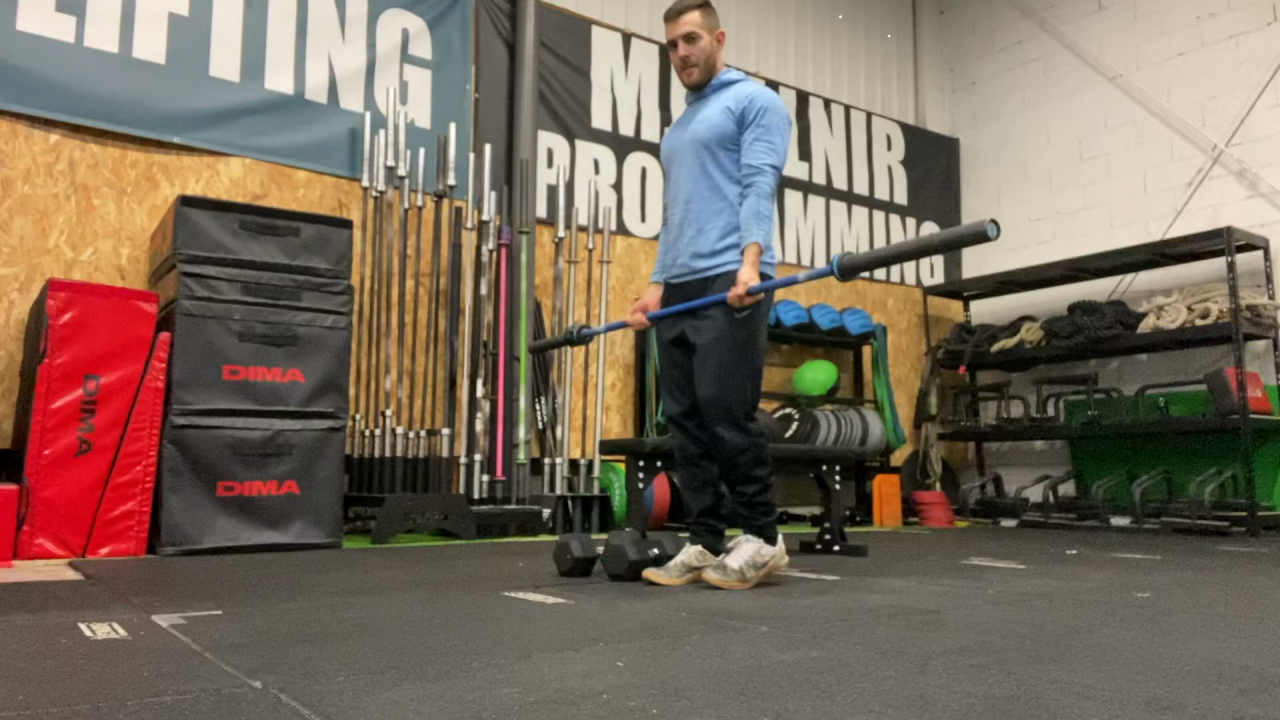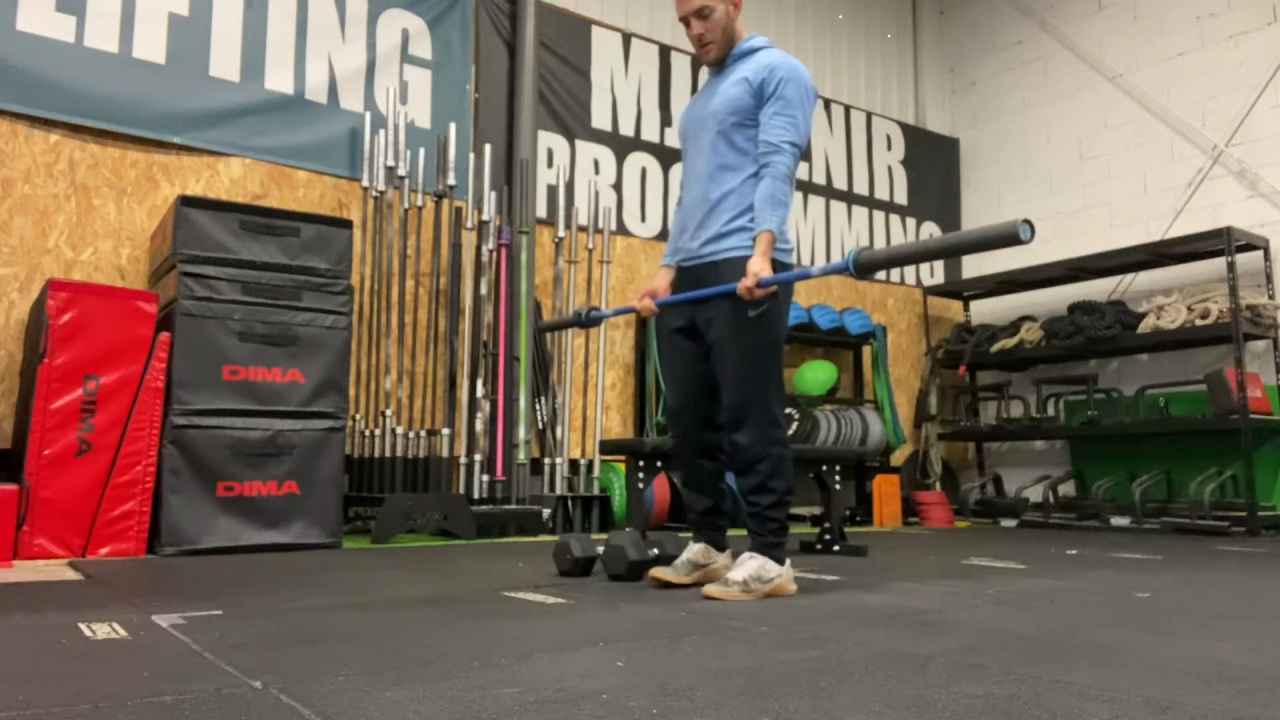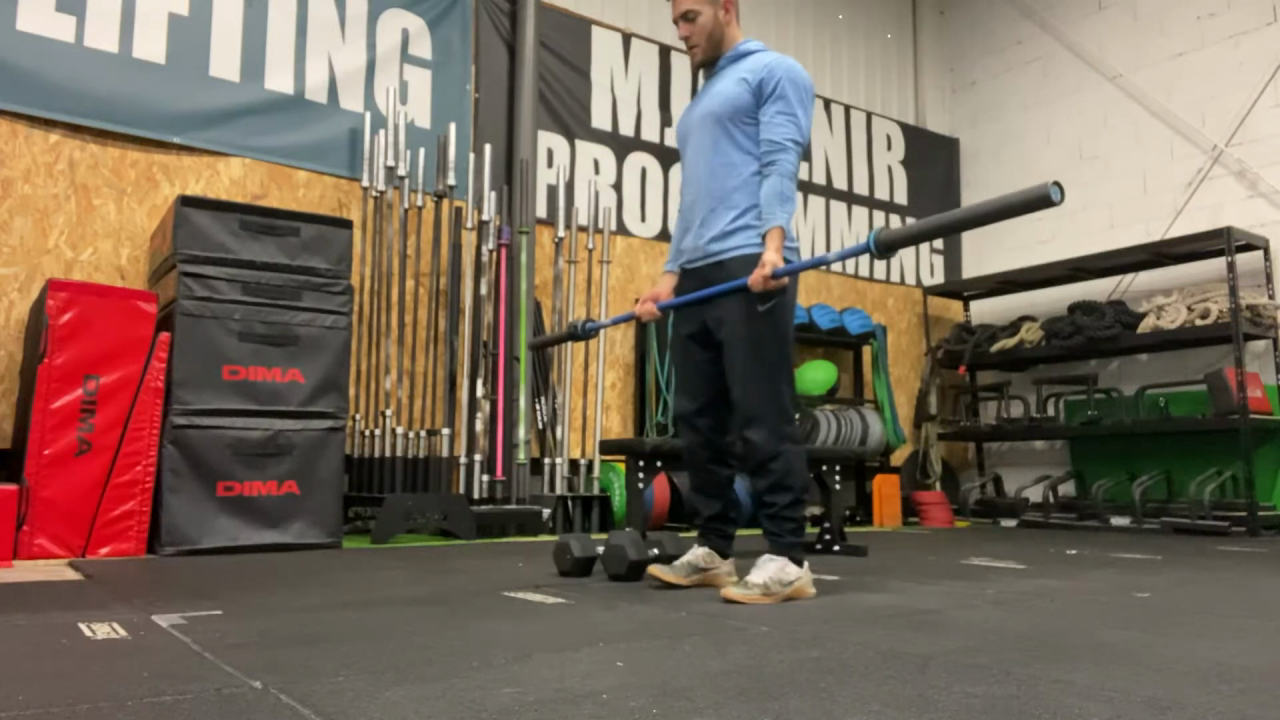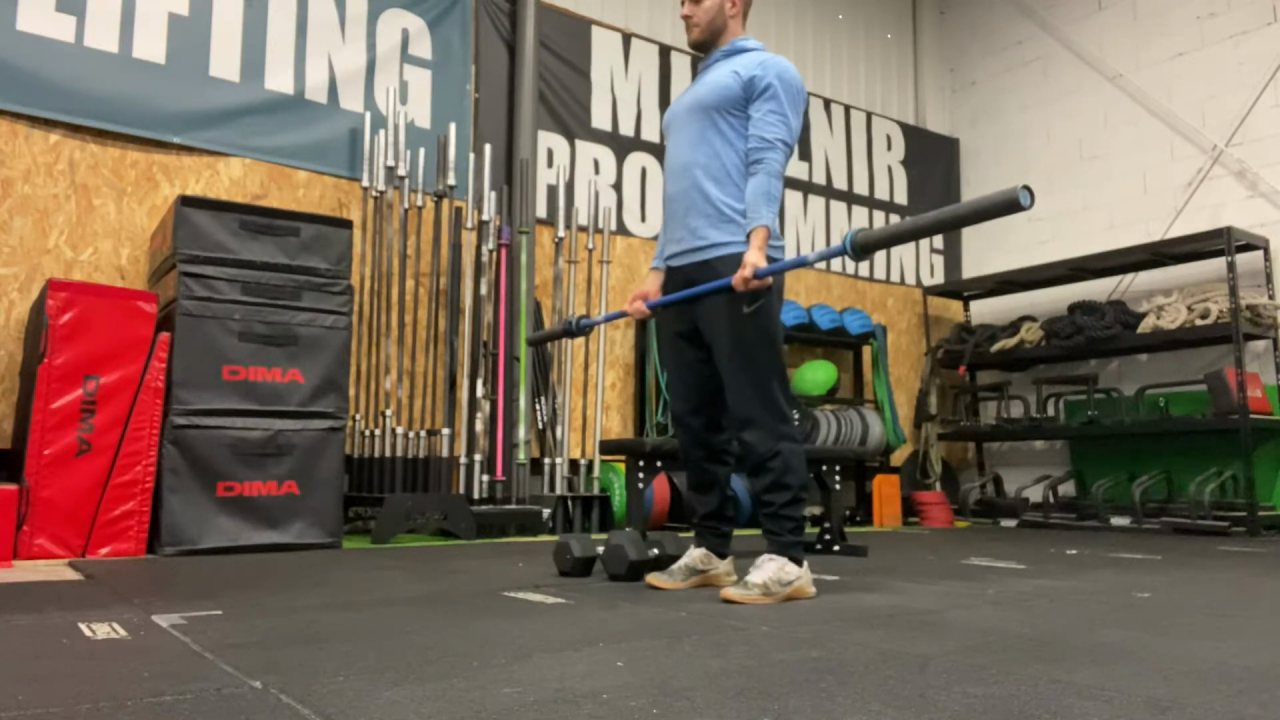
dt=1s
person 1, frame 1
left shoulder: (755, 102)
right shoulder: (677, 130)
left elbow: (760, 187)
left wrist: (750, 261)
right wrist: (656, 285)
left hip: (729, 281)
right hip: (680, 291)
left knee: (725, 409)
right knee: (687, 422)
left ankle: (762, 537)
right ankle: (705, 546)
person 1, frame 2
left shoulder: (778, 71)
right shoulder: (700, 100)
left elbow: (777, 165)
left wrist: (761, 250)
right wrist: (666, 268)
left hip: (744, 270)
right hip: (690, 276)
left knee: (750, 416)
right knee: (689, 416)
left ankle: (768, 557)
right ankle: (708, 544)
person 1, frame 3
left shoulder: (775, 72)
right shoulder: (699, 103)
left elbow: (781, 164)
left wrist: (772, 244)
right wrist: (670, 274)
left hip: (750, 267)
right hip: (698, 276)
left knee: (762, 415)
right knee: (699, 418)
left ankle: (787, 559)
right ankle: (712, 550)
person 1, frame 4
left shoulder: (767, 71)
right shoulder: (690, 96)
left elbow: (766, 164)
left wrist: (756, 243)
right wrist: (657, 271)
left hip: (734, 264)
right hip: (683, 273)
left knee: (757, 414)
right knee: (695, 418)
left ankle: (786, 558)
right ankle: (710, 549)
